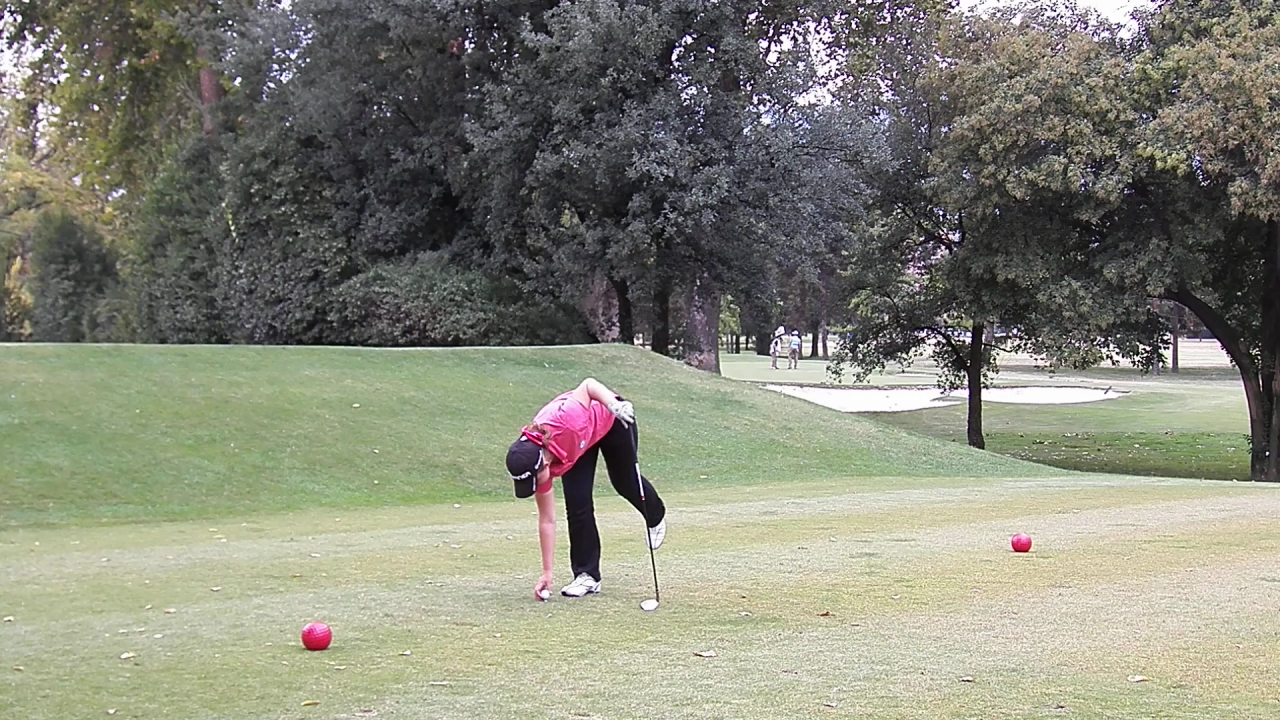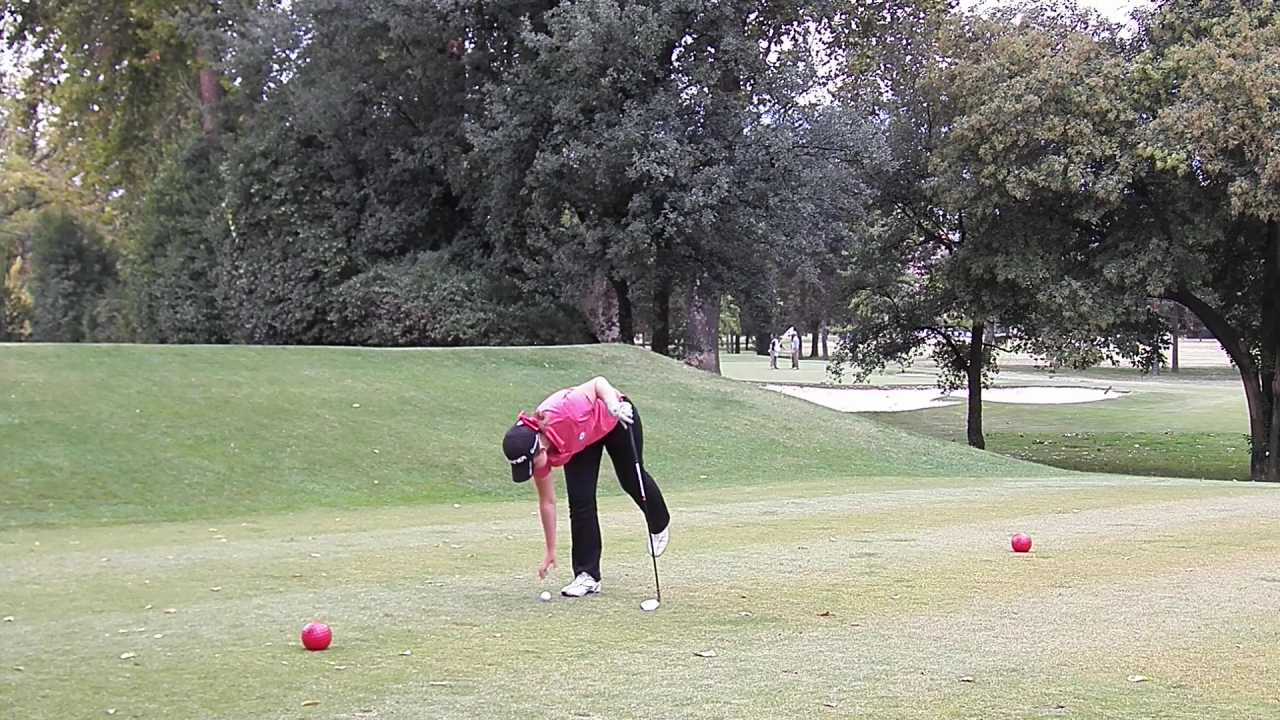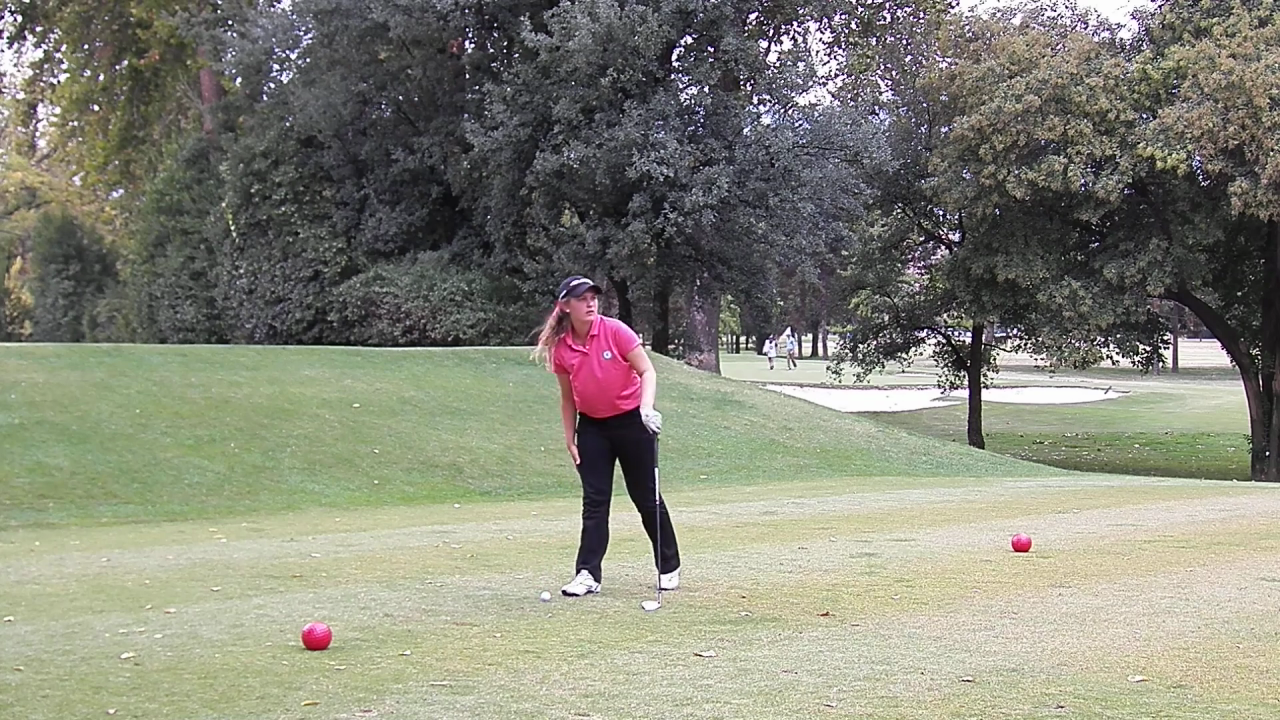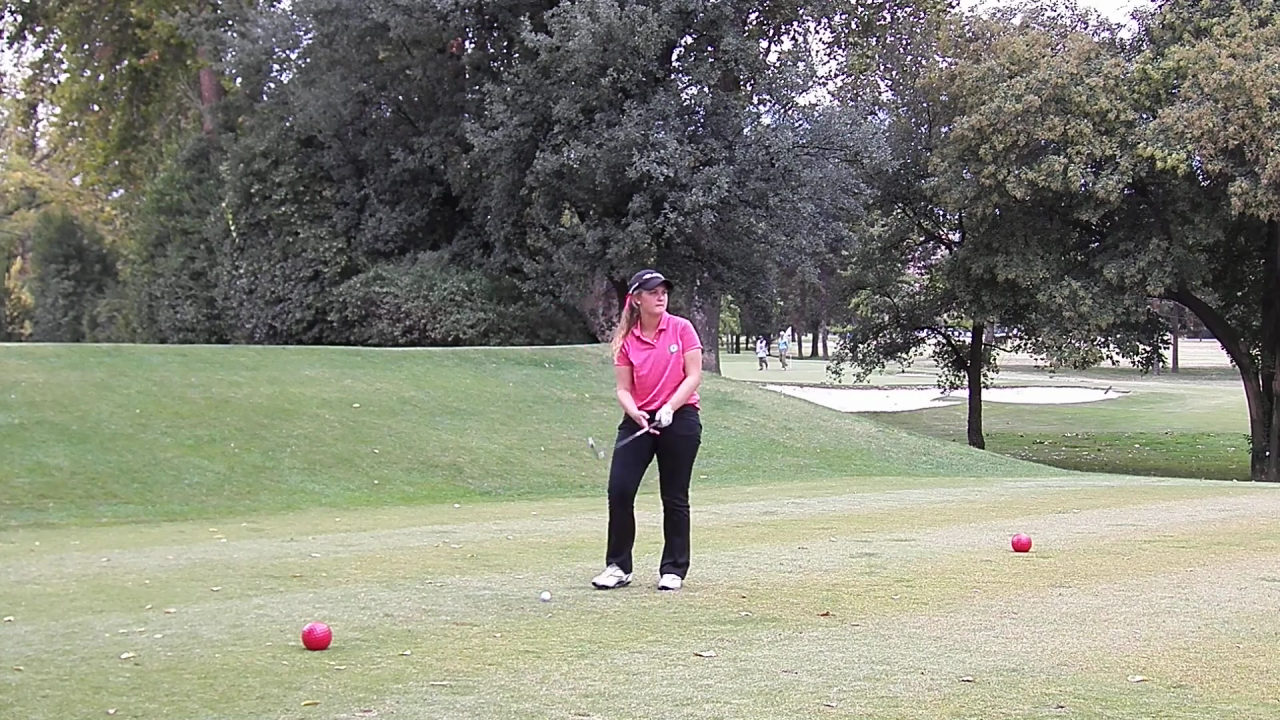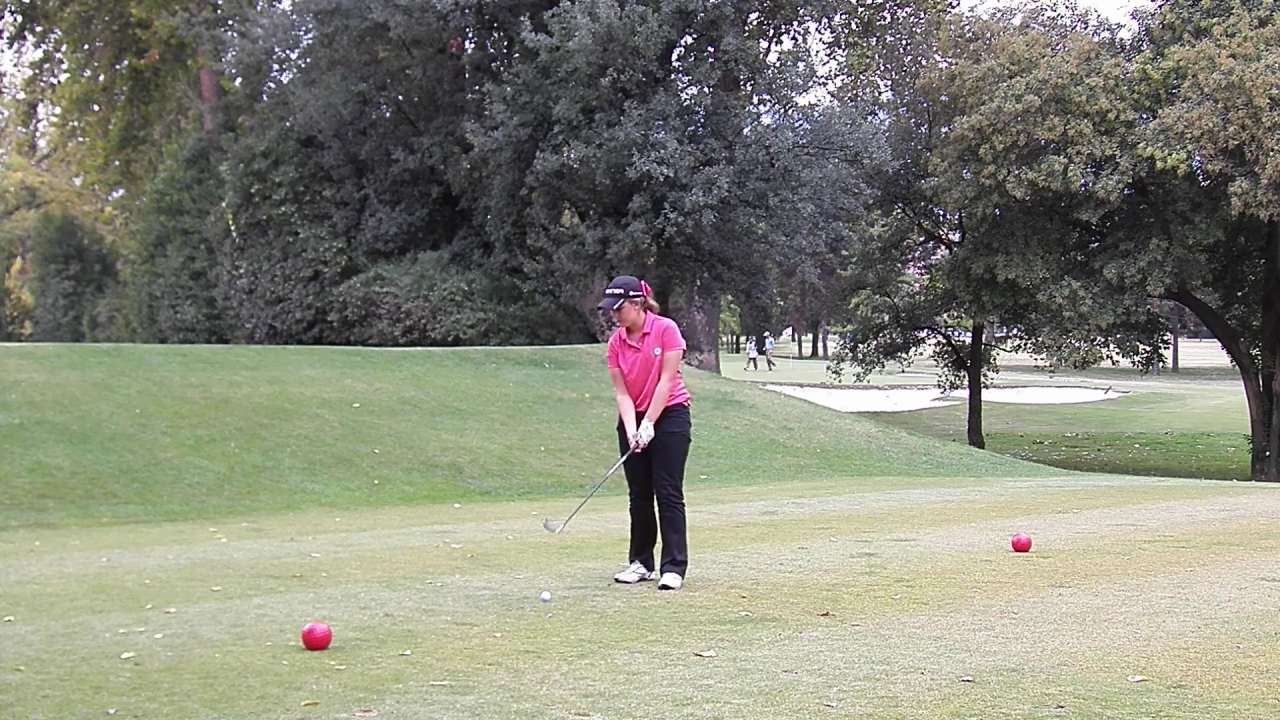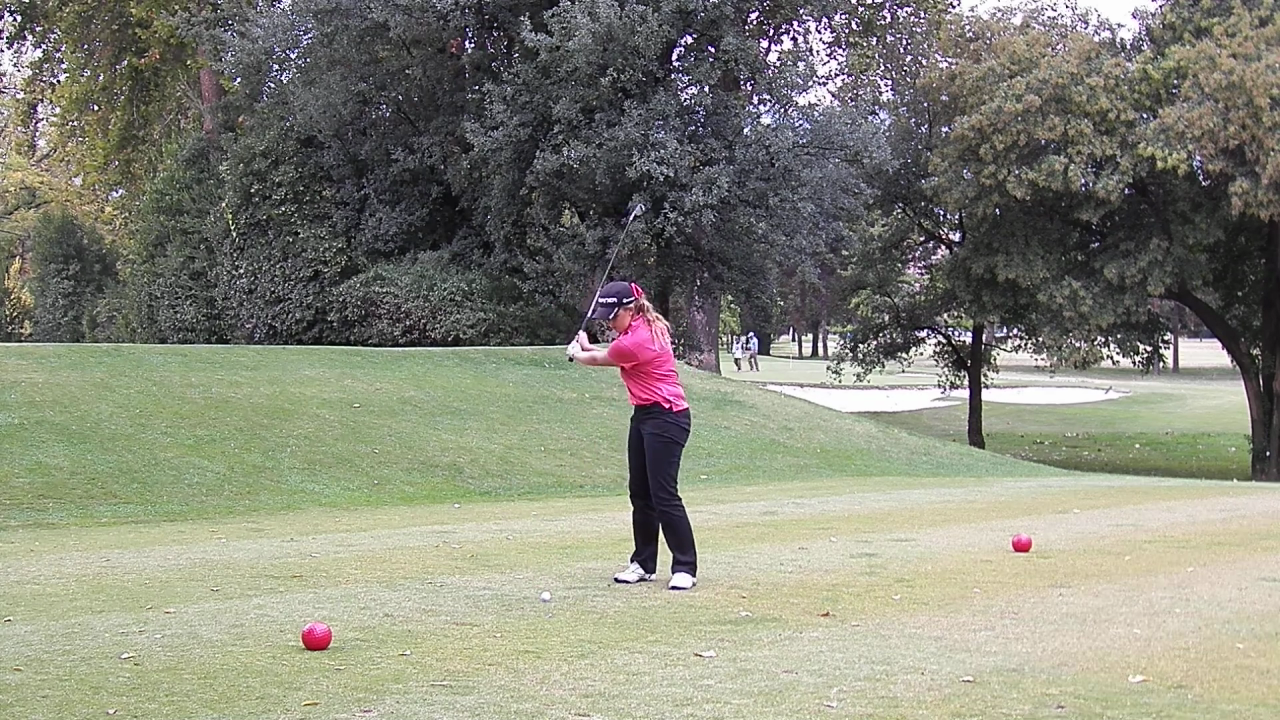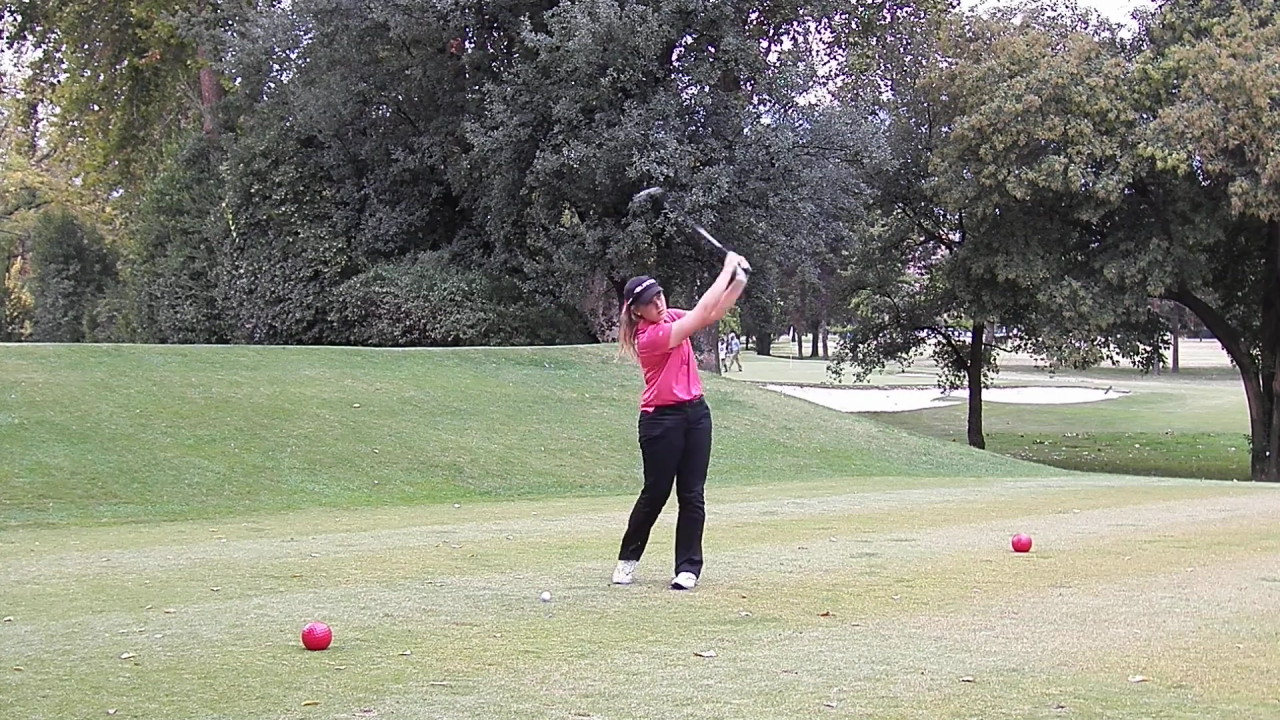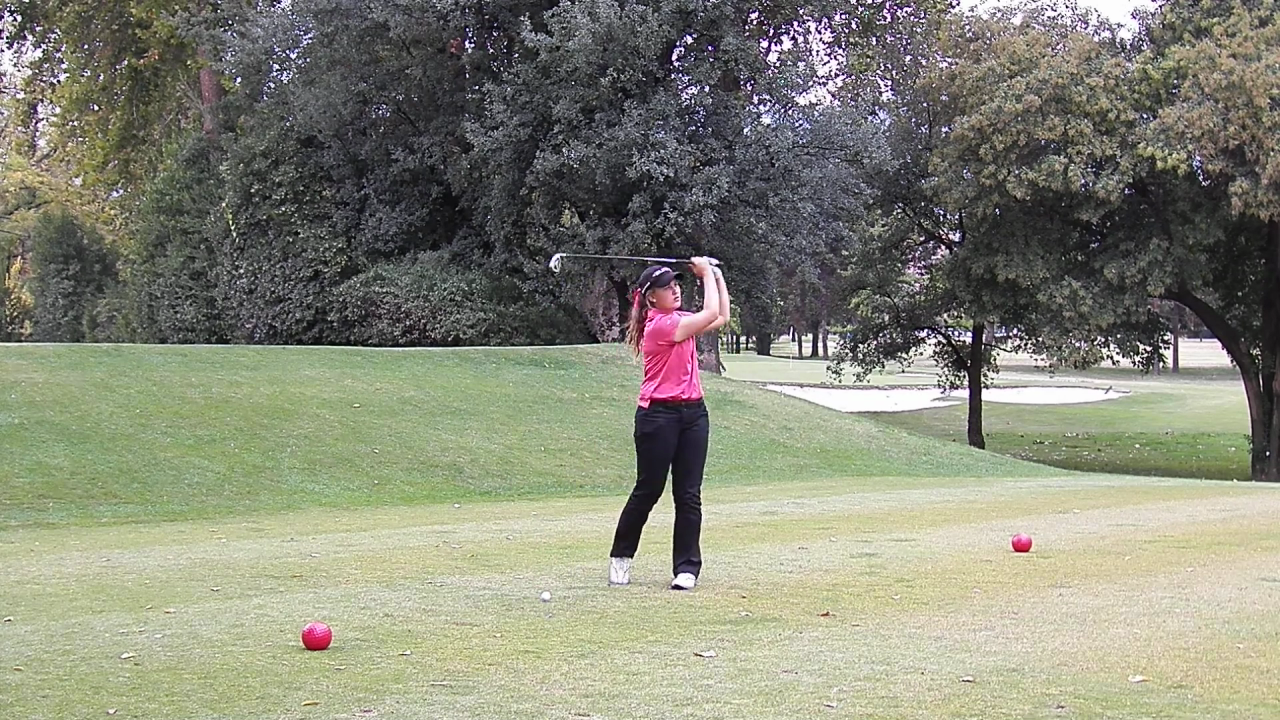
dt=0.7s
person 1, frame 1
left shoulder: (564, 423)
right shoulder: (535, 462)
left elbow: (588, 384)
right elbow: (547, 520)
left wrist: (615, 404)
right wrist: (547, 571)
left hip: (613, 421)
right hip: (576, 443)
left knee: (626, 482)
right knee: (577, 505)
left ankle: (655, 518)
right ankle: (587, 574)
person 1, frame 2
left shoulder: (565, 414)
right shoulder: (537, 454)
left elbow: (598, 383)
right elbow: (548, 502)
left wrist: (614, 405)
right wrist: (550, 550)
left hip: (618, 420)
right hip: (580, 442)
left knee: (633, 480)
right knee: (580, 503)
left ankle: (659, 524)
right ankle: (587, 573)
person 1, frame 3
left shoulder: (616, 331)
right shoulder: (559, 348)
left elbow: (647, 371)
right elbow: (567, 398)
left wrist: (648, 406)
right wrist: (570, 440)
left hip: (632, 421)
right hip: (592, 428)
left knee: (645, 496)
right knee: (594, 501)
left ankle: (669, 567)
right ankle: (587, 574)
person 1, frame 4
left shoulder: (681, 328)
right shoulder: (625, 339)
left elbow: (694, 376)
right elbow: (623, 389)
left wrist: (669, 408)
right wrist: (636, 414)
left hip: (680, 420)
right hip: (640, 422)
left knee: (674, 498)
right knee: (619, 490)
left ankle: (673, 568)
right ankle: (618, 566)
person 1, frame 5
left shoulder: (666, 330)
right shoulder: (616, 342)
left elbow: (667, 382)
right elbow: (623, 392)
left wrist: (649, 425)
right wrist: (632, 431)
left hip: (669, 417)
right hip: (635, 420)
left knee: (668, 493)
right knee: (639, 494)
left ankle: (673, 567)
right ankle: (641, 562)
person 1, frame 6
left shoulder: (633, 342)
right shoulder: (645, 328)
left elbow: (601, 360)
right elbow: (614, 356)
left wrist: (579, 353)
right wrist: (587, 347)
left hip: (665, 419)
right hip: (646, 416)
left knee: (663, 494)
right knee: (640, 492)
left ankle: (685, 567)
right ankle: (643, 563)
person 1, frame 7
left shoulder: (671, 320)
right shoulder: (650, 337)
left elbow: (714, 312)
right elbow: (703, 309)
left wrist: (736, 281)
right wrist: (728, 270)
left hip: (694, 412)
right hip: (661, 420)
left knee: (692, 495)
right knee: (655, 492)
left ankle: (689, 567)
right ankle: (628, 558)
person 1, frame 8
left shoulder: (678, 321)
right shoulder: (659, 326)
left elbow: (721, 316)
right elbow: (711, 313)
left wrist: (713, 274)
right wrist: (706, 273)
left hip: (693, 413)
right hip: (658, 415)
left knee: (688, 494)
right knee: (647, 490)
left ankle: (687, 567)
right ankle: (621, 555)
